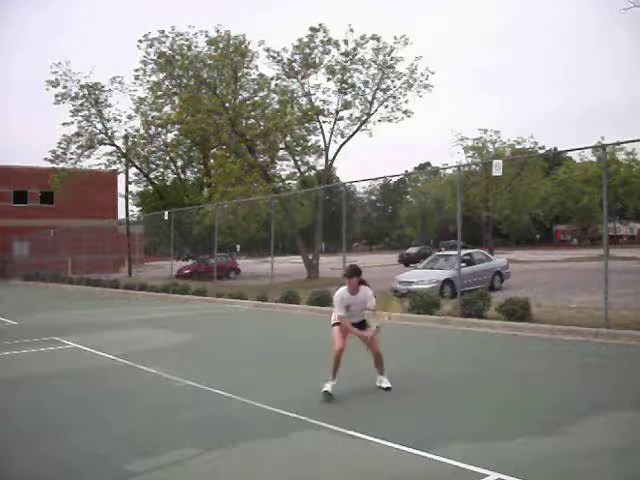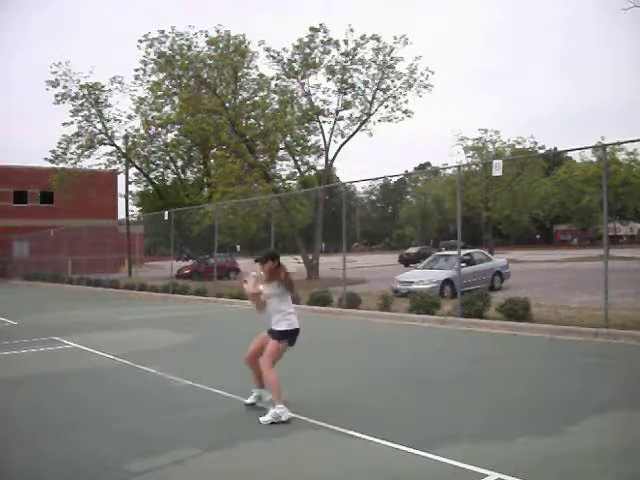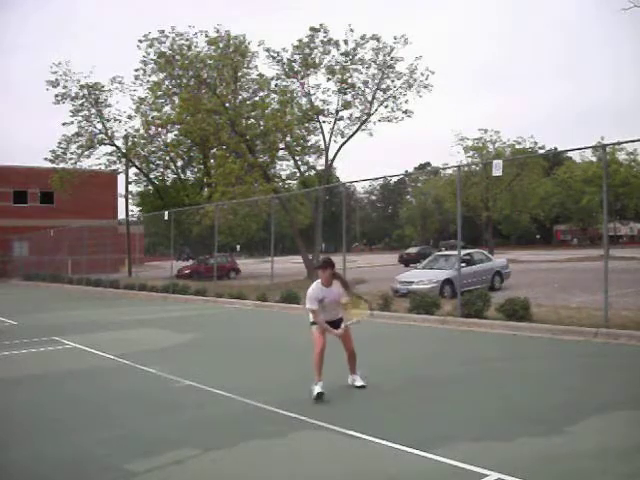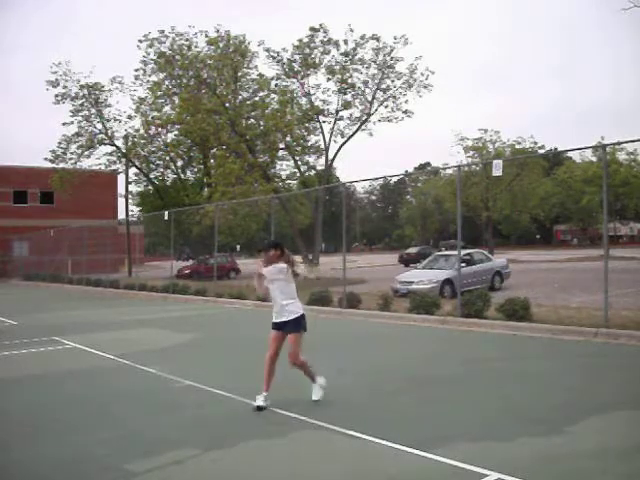
dt=1s
person 1, frame 1
left shoulder: (367, 292)
right shoulder: (339, 295)
right elbow: (343, 321)
left wrist: (372, 330)
right wrist: (361, 334)
left hip: (359, 321)
right hip: (340, 322)
left knee: (376, 350)
right knee: (339, 348)
left ankle: (381, 377)
right ankle: (331, 382)
person 1, frame 2
left shoulder: (278, 281)
right shoulder: (267, 282)
left elbow: (252, 293)
right elbow: (259, 307)
left wrist: (252, 283)
right wrist: (250, 284)
left hip: (287, 329)
right hip: (276, 327)
left knee: (265, 364)
right knee: (250, 356)
left ankle: (280, 410)
right ankle: (260, 391)
person 1, frame 3
left shoulder: (340, 285)
right shoulder: (313, 291)
right elbow: (315, 316)
left wrist: (344, 324)
right wrist: (332, 331)
left hip: (336, 318)
right hip: (319, 321)
left knee: (350, 349)
right knee: (320, 347)
left ankle: (353, 376)
right ankle: (318, 385)
person 1, frame 4
left shoulder: (281, 268)
right shoulder: (271, 272)
left elbow: (259, 270)
right elbow: (262, 290)
left wrist: (260, 266)
left hip: (294, 317)
right hip: (279, 318)
left knee: (294, 360)
right knee: (271, 356)
left ankle: (316, 381)
right ankle: (264, 395)
